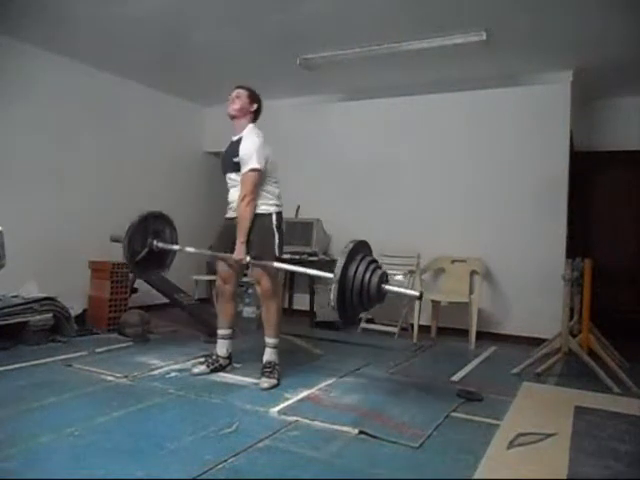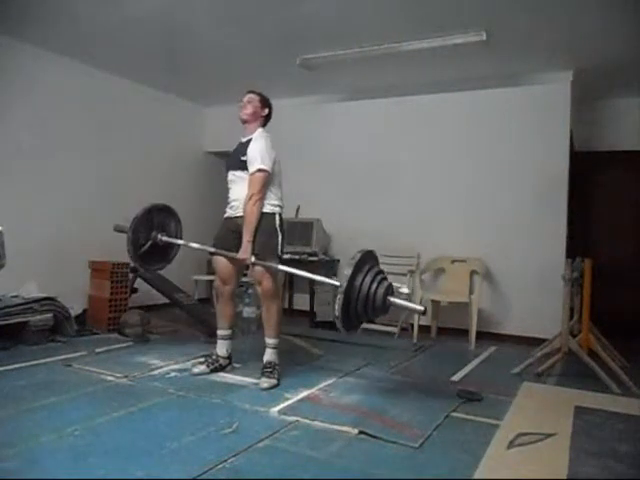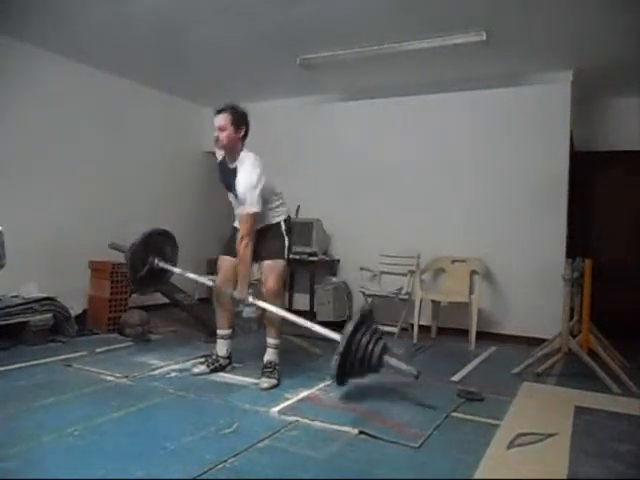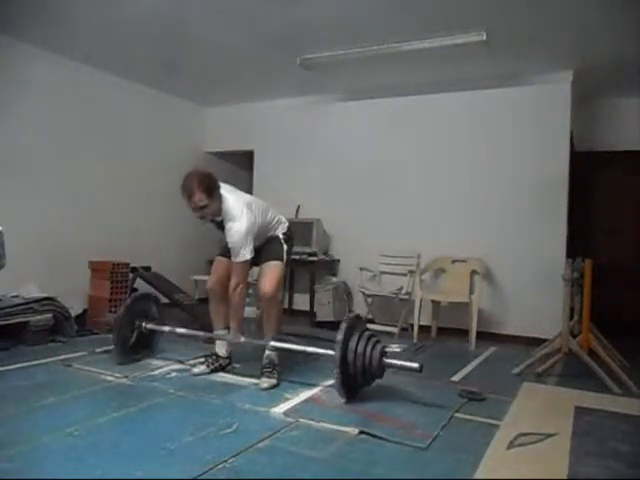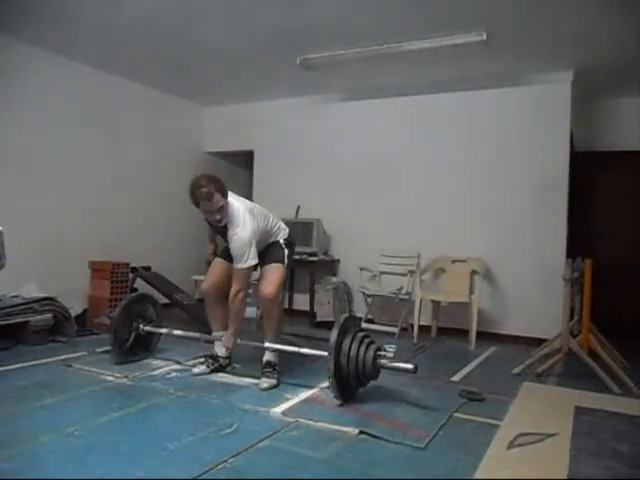
dt=0.5s
person 1, frame 1
left shoulder: (252, 141)
right shoulder: (232, 142)
left elbow: (247, 198)
left wrist: (241, 246)
right wrist: (235, 239)
left hip: (264, 217)
right hip: (235, 216)
left knee: (265, 286)
right knee: (224, 284)
left ankle: (270, 361)
right ankle: (222, 354)
person 1, frame 2
left shoulder: (261, 143)
right shoulder: (239, 146)
left elbow: (255, 197)
left wrist: (247, 244)
right wrist: (237, 237)
left hip: (264, 219)
right hip: (233, 218)
left knee: (266, 287)
right knee: (222, 285)
left ankle: (270, 361)
right ankle: (222, 355)
person 1, frame 3
left shoulder: (249, 174)
right shoulder: (222, 155)
left elbow: (246, 237)
left wrist: (243, 285)
left hip: (271, 225)
right hip: (244, 225)
left knee: (271, 288)
right knee: (221, 286)
left ankle: (271, 360)
right ankle: (222, 354)
person 1, frame 4
left shoulder: (238, 223)
right shoulder: (210, 193)
left elbow: (238, 284)
left wrist: (236, 330)
left hip: (273, 236)
right hip: (248, 237)
left knee: (267, 291)
right knee: (214, 286)
left ankle: (270, 359)
right ankle: (222, 354)
person 1, frame 5
left shoulder: (242, 229)
right shoulder: (210, 204)
left elbow: (239, 290)
left wrist: (232, 334)
right wrist: (212, 241)
left hip: (274, 241)
right hip: (237, 245)
left knee: (268, 293)
right knee: (210, 288)
left ankle: (270, 360)
right ankle: (220, 354)
